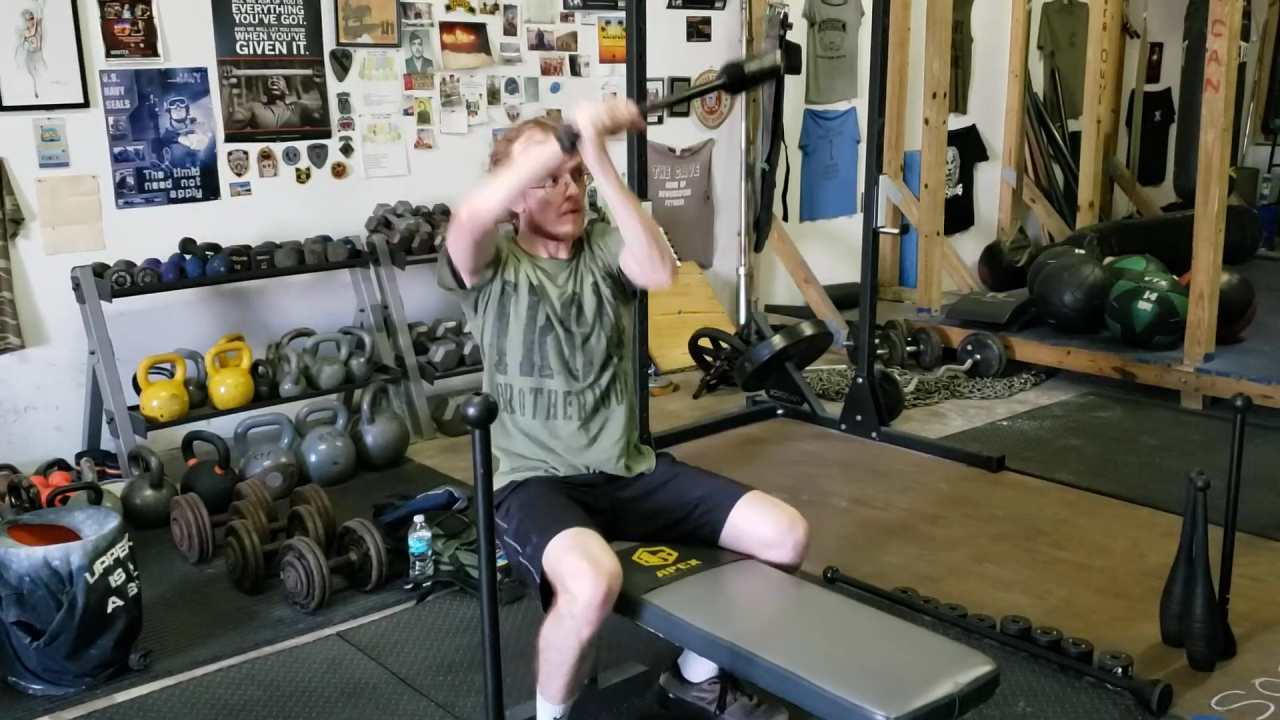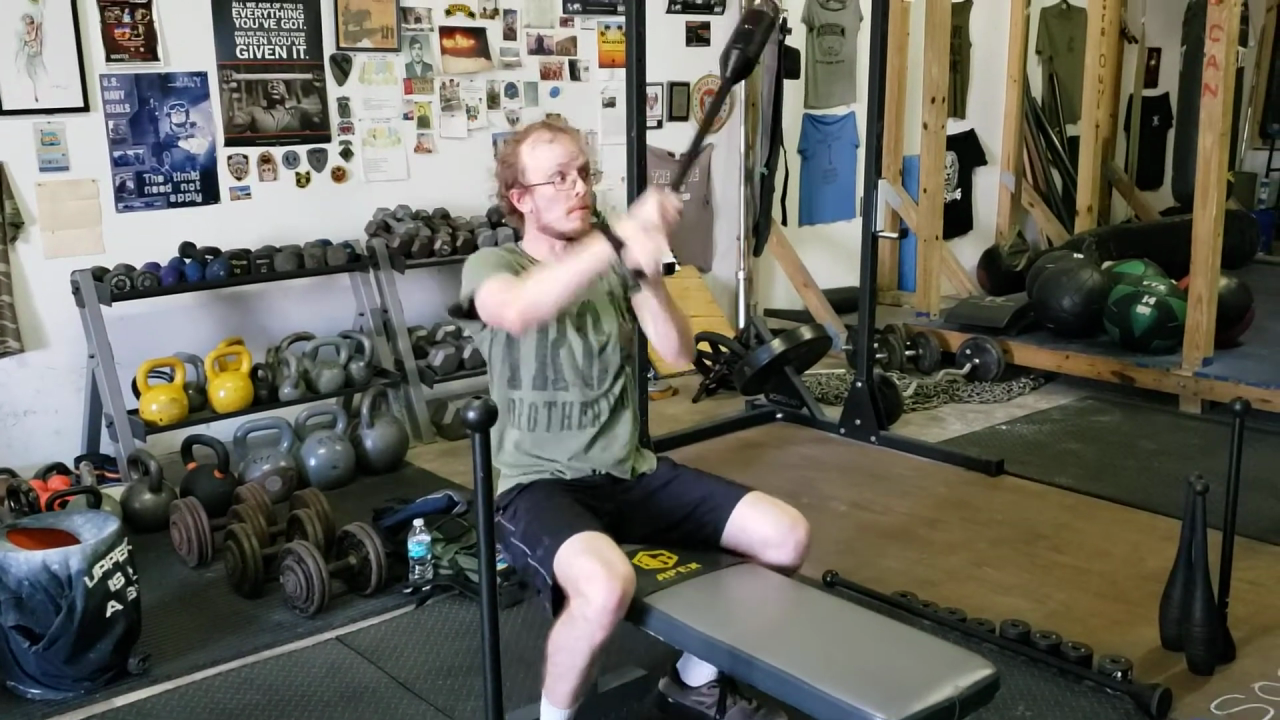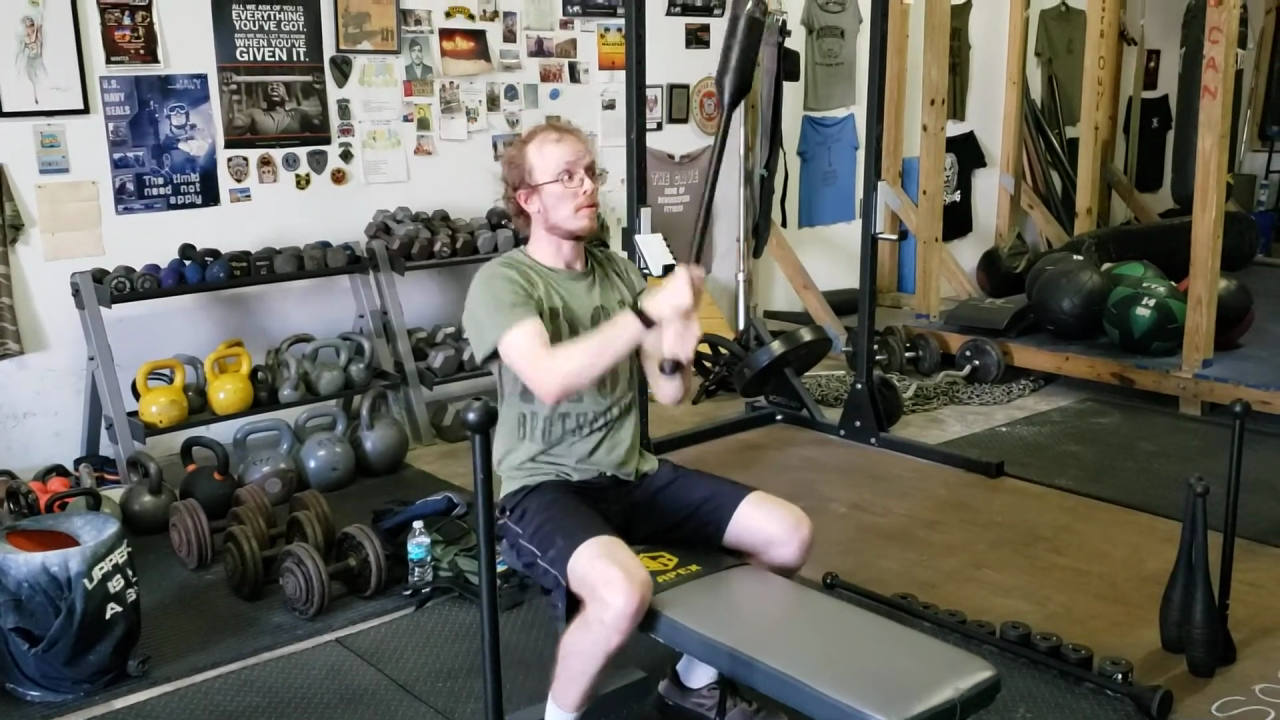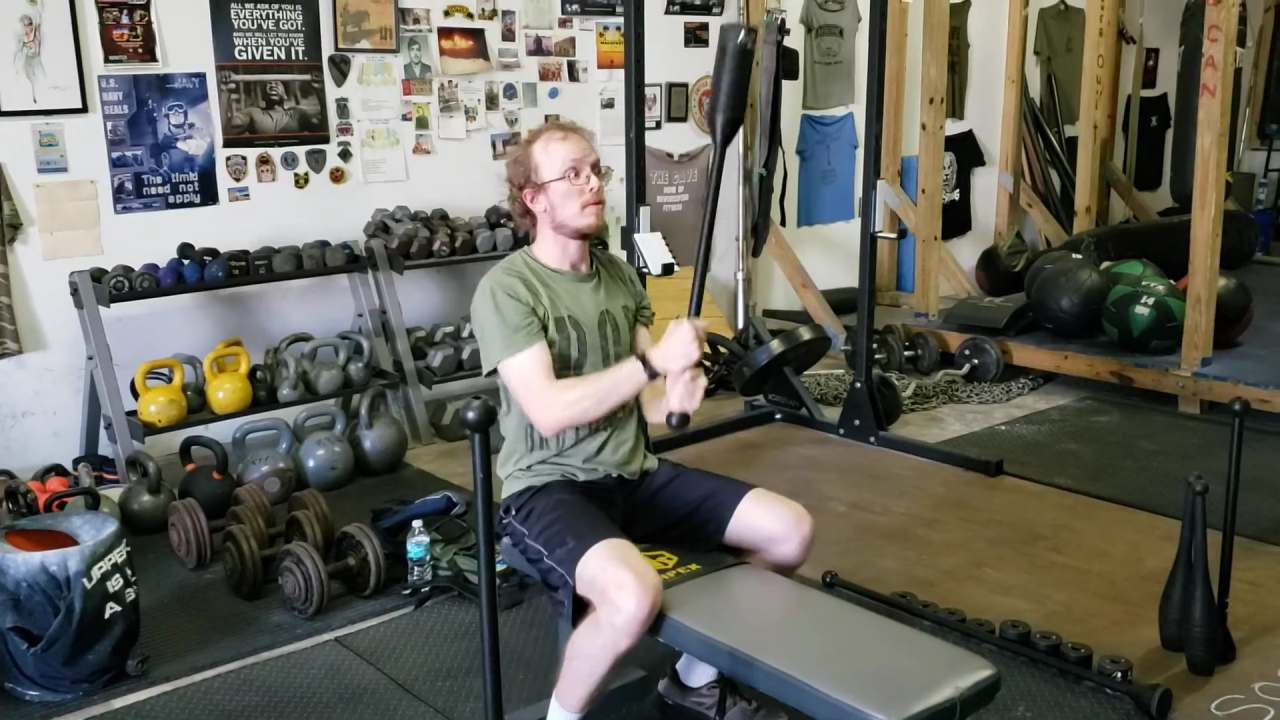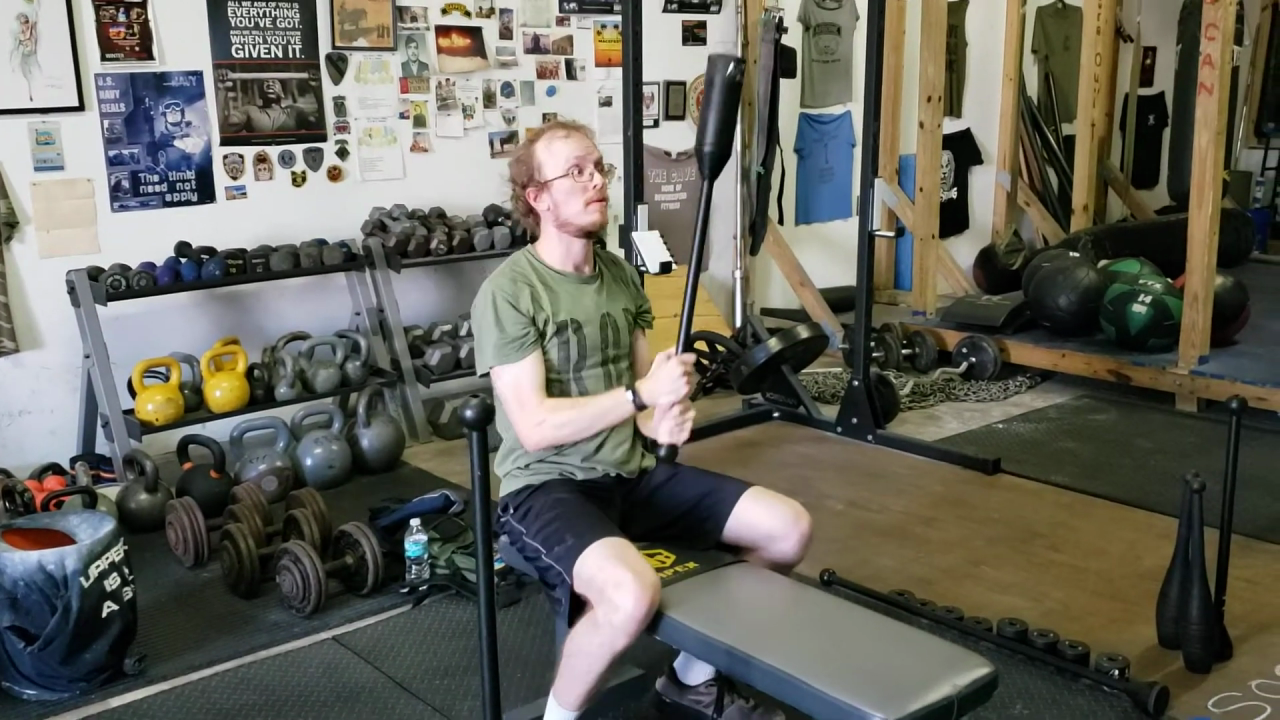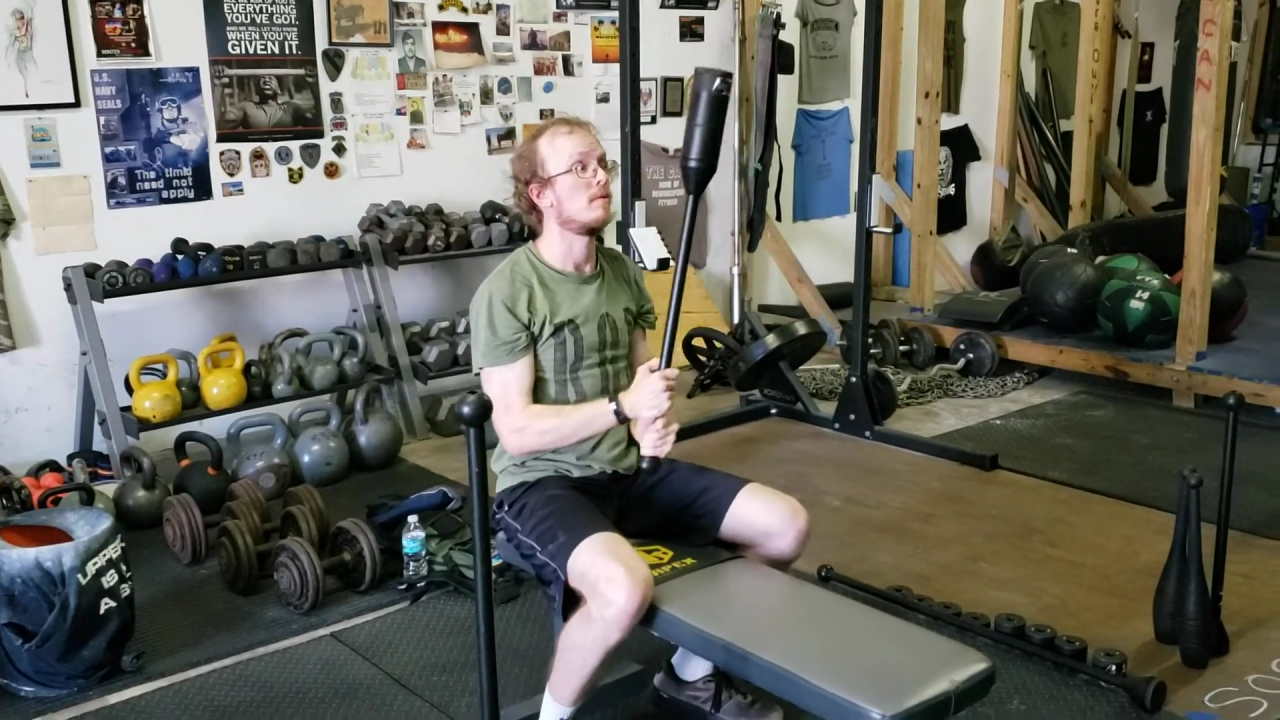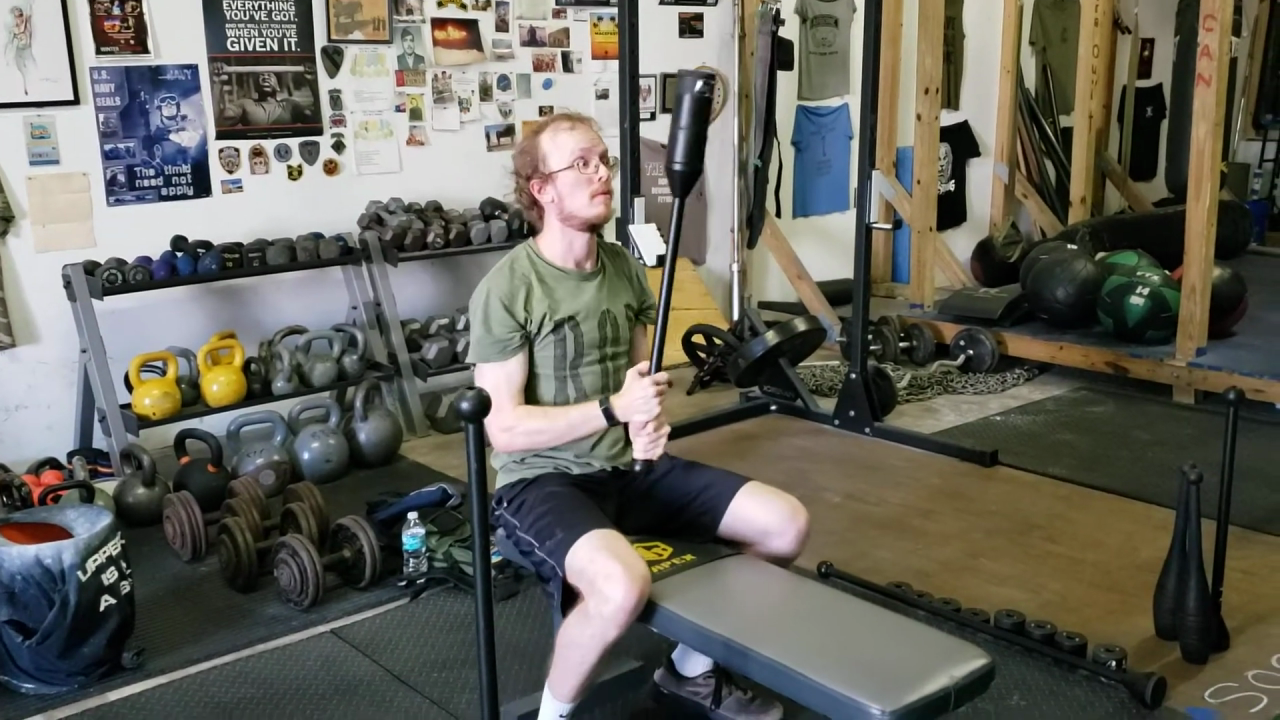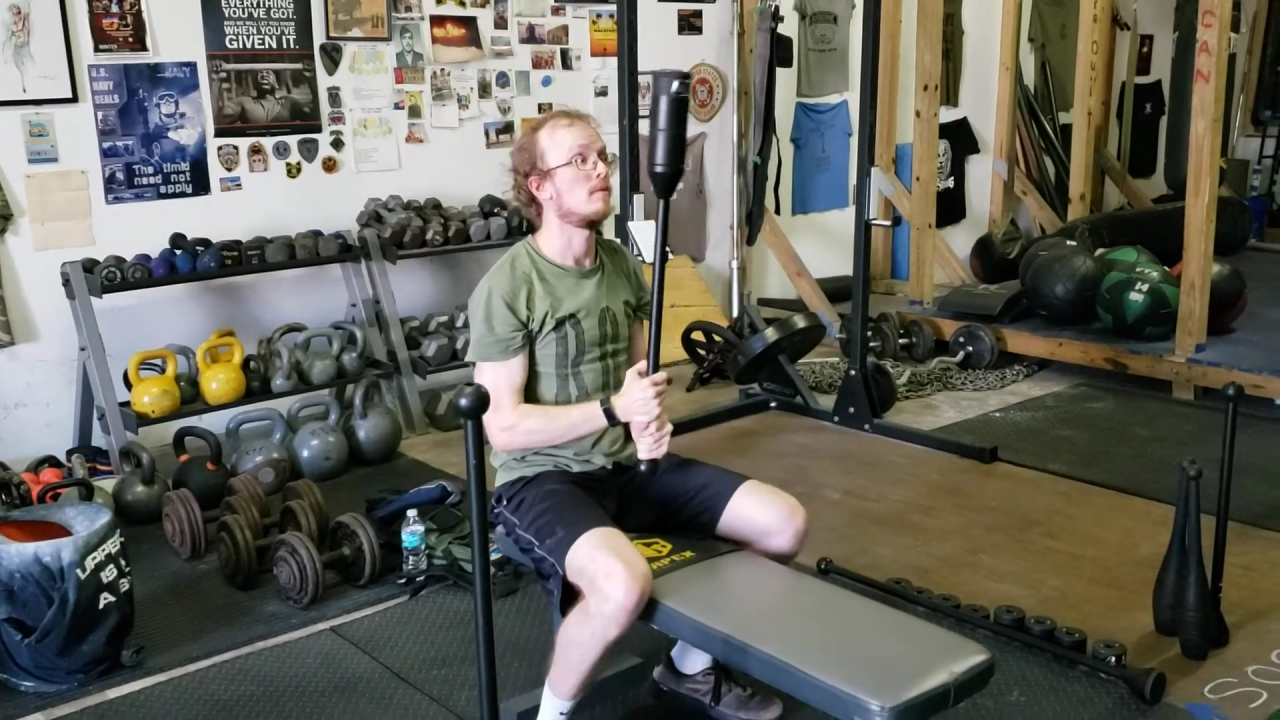
dt=0.1s
person 1, frame 1
left shoulder: (606, 248)
right shoulder: (488, 263)
left elbow: (660, 274)
right elbow: (467, 218)
left wrist: (597, 156)
right wrist: (565, 133)
left hip: (631, 470)
right hip: (538, 485)
left knee: (785, 536)
right knee: (590, 585)
person 1, frame 2
left shoulder: (614, 266)
right shoulder: (493, 268)
left elbow: (675, 351)
right elbow: (518, 312)
left wrist: (648, 264)
right wrist: (614, 241)
left hip: (630, 473)
right hip: (540, 486)
left knee: (787, 536)
right knee: (604, 587)
person 1, frame 3
left shoulder: (619, 272)
right shoulder: (501, 282)
left elbow: (669, 391)
right elbow: (549, 381)
left wrist: (677, 350)
right wrist: (647, 313)
left hip: (633, 474)
right hip: (545, 487)
left knee: (790, 533)
right knee: (622, 592)
person 1, frame 4
left shoulder: (618, 274)
right shoulder: (506, 289)
left elbow: (647, 388)
right elbow: (549, 411)
left wrist: (674, 391)
right wrist: (651, 363)
left hip: (633, 474)
right hip: (547, 488)
left knee: (790, 530)
right knee: (632, 594)
person 1, frame 5
left shoulder: (620, 274)
right shoulder: (507, 292)
right elbow: (534, 427)
left wrist: (662, 414)
right wrist: (641, 393)
left hip: (631, 473)
right hip: (545, 488)
left knee: (788, 527)
right knee: (631, 593)
person 1, frame 6
left shoulder: (621, 271)
right shoulder: (507, 293)
right elbow: (515, 431)
left wrist: (652, 417)
right wrist: (623, 408)
left hip: (626, 472)
right hip: (542, 484)
left knee: (785, 524)
right knee: (623, 589)
person 1, frame 7
left shoulder: (623, 267)
right shoulder: (506, 290)
right elbow: (504, 430)
left wrist: (646, 421)
right wrist: (613, 410)
left hip: (625, 470)
right hip: (541, 482)
left knee: (785, 524)
right knee: (620, 585)
left ankle: (692, 668)
person 1, frame 8
left shoulder: (622, 265)
right shoulder: (506, 289)
right elbow: (504, 429)
left wrist: (649, 416)
right wrist: (615, 410)
left hip: (626, 466)
right hip: (540, 481)
left knee: (784, 523)
right knee: (621, 584)
left ankle: (691, 664)
